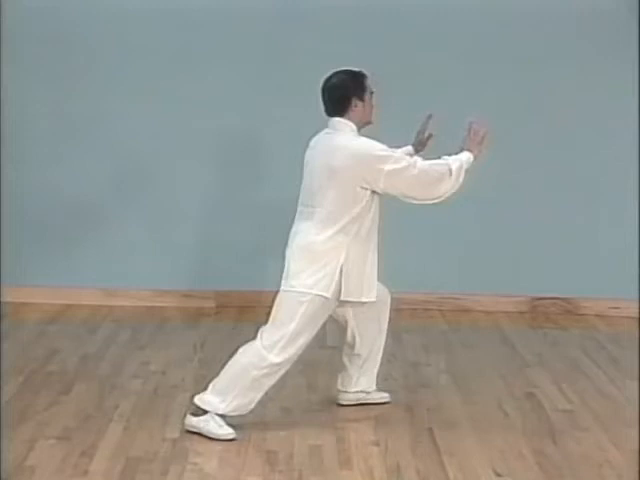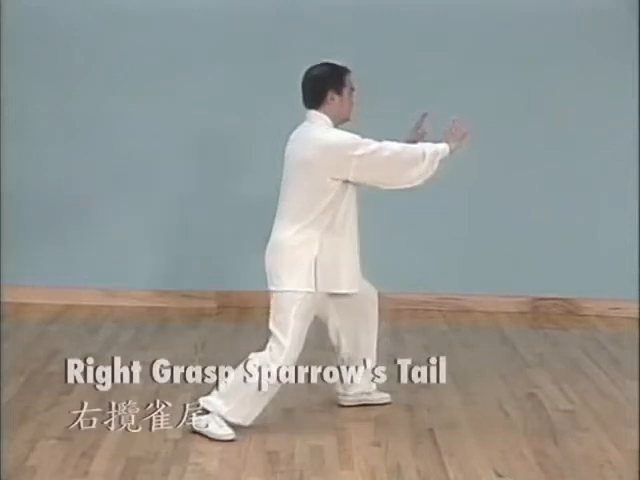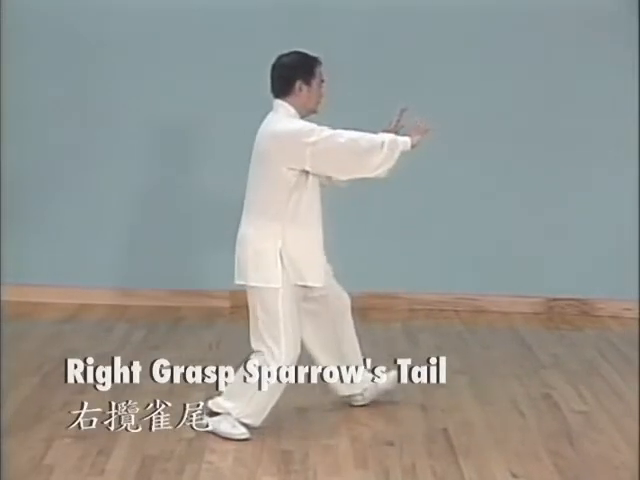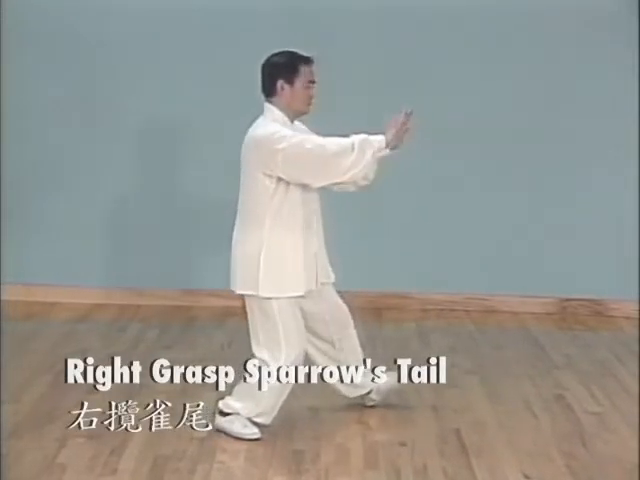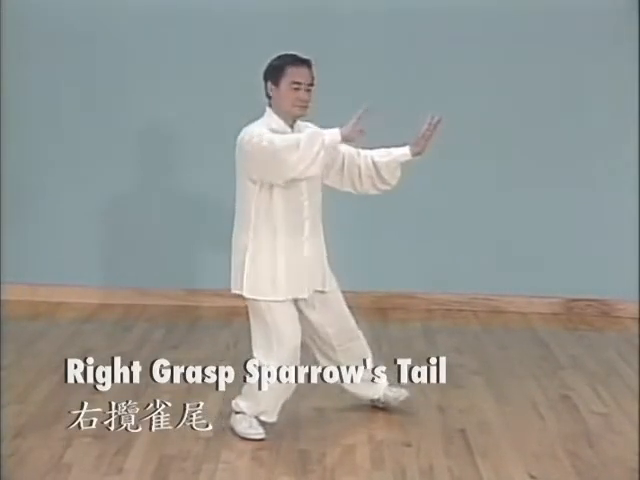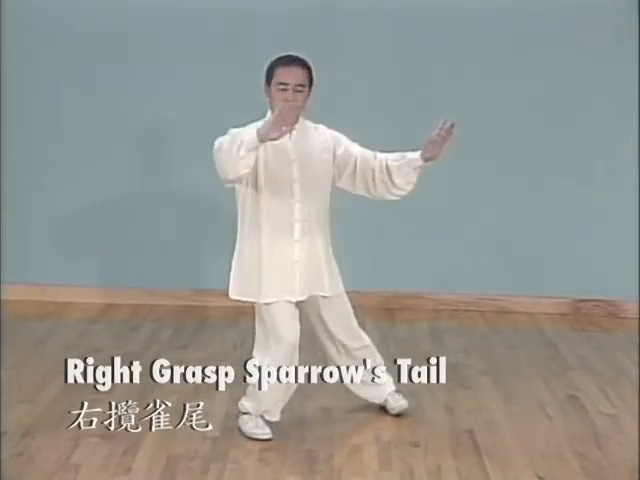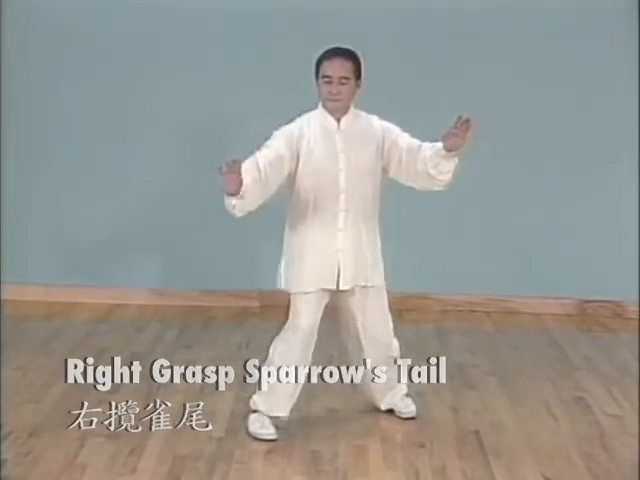
dt=0.7s
person 1, frame 1
left shoulder: (324, 143)
right shoulder: (359, 151)
right elbow: (428, 180)
left wrist: (411, 149)
right wrist: (468, 154)
left hip: (328, 260)
right hip: (318, 266)
left knee: (375, 302)
right knee: (277, 344)
left ankle: (356, 386)
right ankle: (210, 409)
person 1, frame 2
left shoulder: (311, 136)
right shoulder: (330, 143)
left elbow: (375, 159)
right elbow: (395, 164)
left wrist: (406, 145)
right wrist: (445, 147)
left hip: (319, 256)
right hip: (301, 261)
left knee: (361, 303)
right knee: (283, 351)
left ankle: (355, 387)
right ankle: (217, 412)
person 1, frame 3
left shoulder: (287, 130)
right shoulder: (289, 134)
left elbow: (341, 155)
right elbow: (348, 152)
left wrist: (387, 141)
right wrist: (404, 142)
left hip: (293, 254)
right hip: (273, 256)
left knee: (332, 308)
right knee: (279, 349)
left ankle: (357, 386)
right ankle: (226, 412)
person 1, frame 4
left shoulder: (294, 133)
right shoulder: (267, 137)
left elbow: (333, 163)
right elbow: (330, 158)
left wrist: (385, 145)
right wrist: (382, 140)
left hip: (298, 259)
right hip: (270, 262)
left knee: (332, 321)
right knee: (284, 351)
left ankle: (363, 386)
right ankle: (235, 412)
person 1, frame 5
left shoulder: (309, 135)
right shoulder: (254, 139)
left elbow: (357, 167)
right elbow: (287, 155)
left wrist: (409, 152)
right wrist: (338, 135)
left hip: (307, 261)
right hip: (268, 263)
left knee: (337, 329)
right knee: (281, 346)
left ankle: (371, 388)
right ankle: (247, 411)
person 1, frame 6
left shoulder: (327, 141)
right shoulder: (251, 140)
left elbow: (374, 171)
right elbow: (228, 161)
left wrist: (421, 157)
right wrist: (261, 135)
left hip: (316, 261)
right hip: (269, 263)
left knee: (345, 332)
right knee: (280, 343)
left ankle: (381, 390)
right ankle: (254, 410)
person 1, frame 7
left shoulder: (379, 133)
right shoulder: (296, 134)
left elbow: (419, 162)
right elbow: (264, 171)
left wrist: (447, 150)
right wrist: (237, 186)
left hip: (361, 253)
right hip: (311, 254)
left knee: (376, 331)
right knee: (299, 332)
left ankle: (390, 393)
right ankle: (264, 408)
